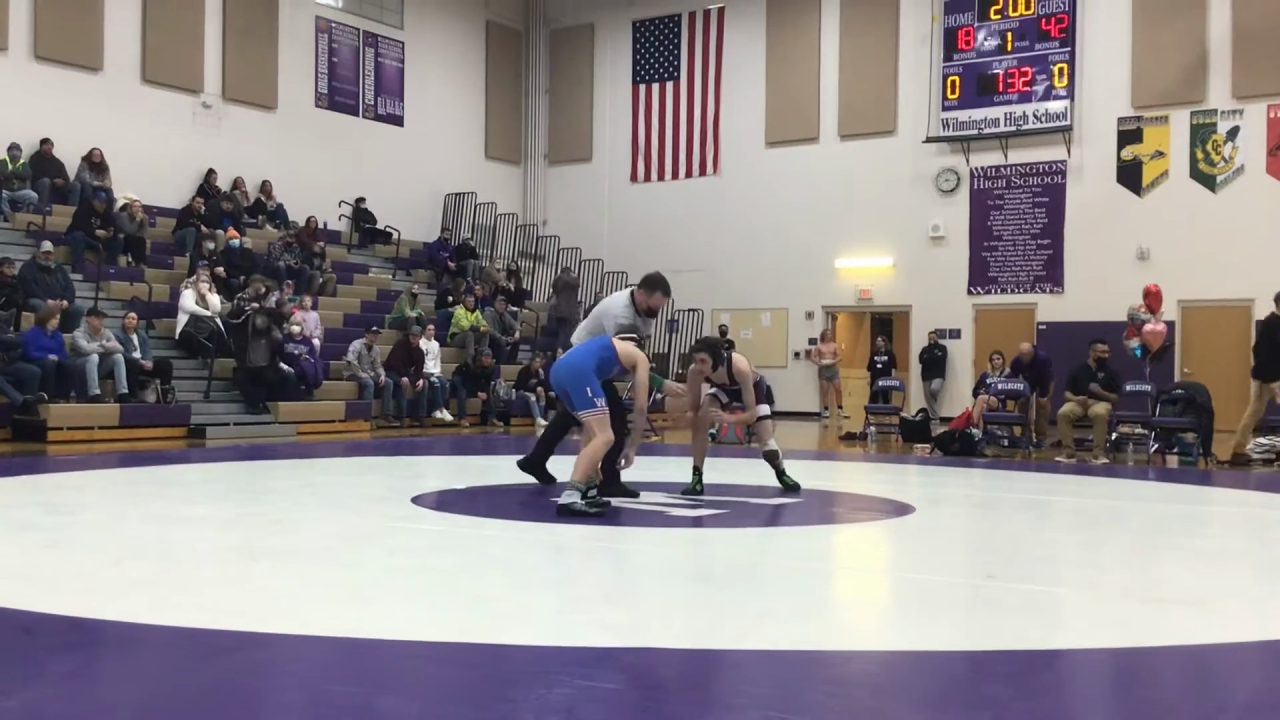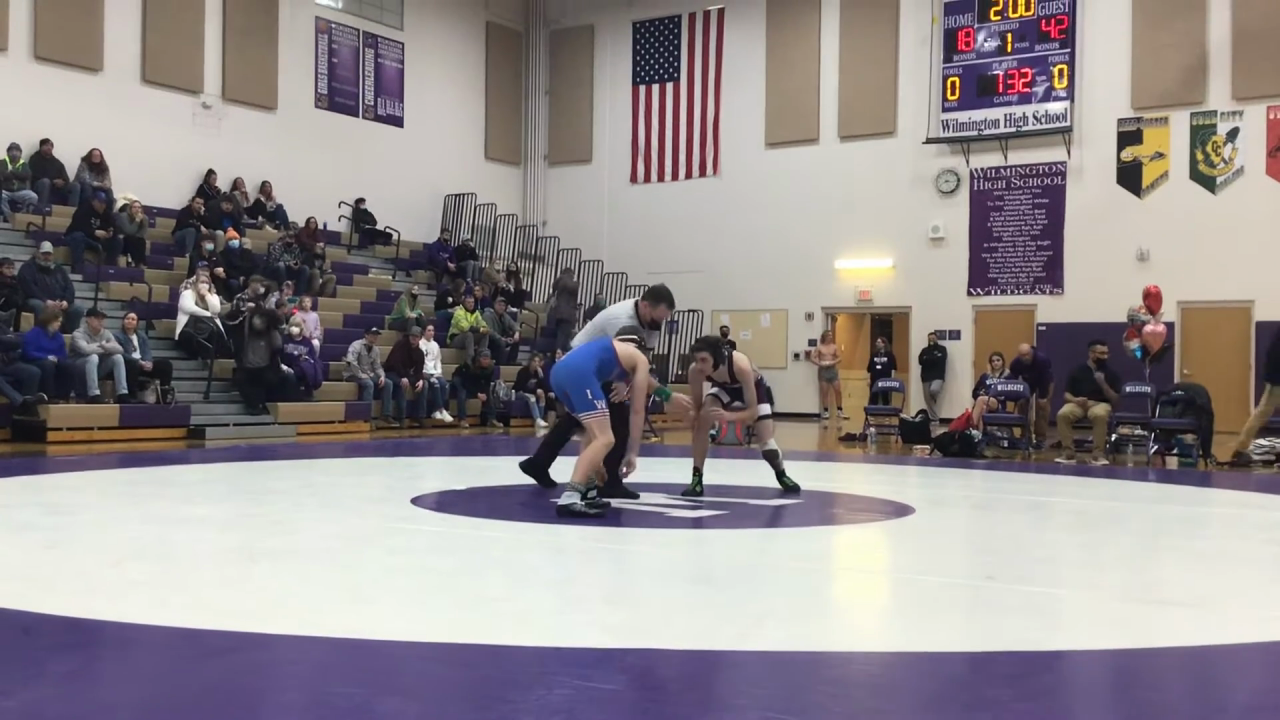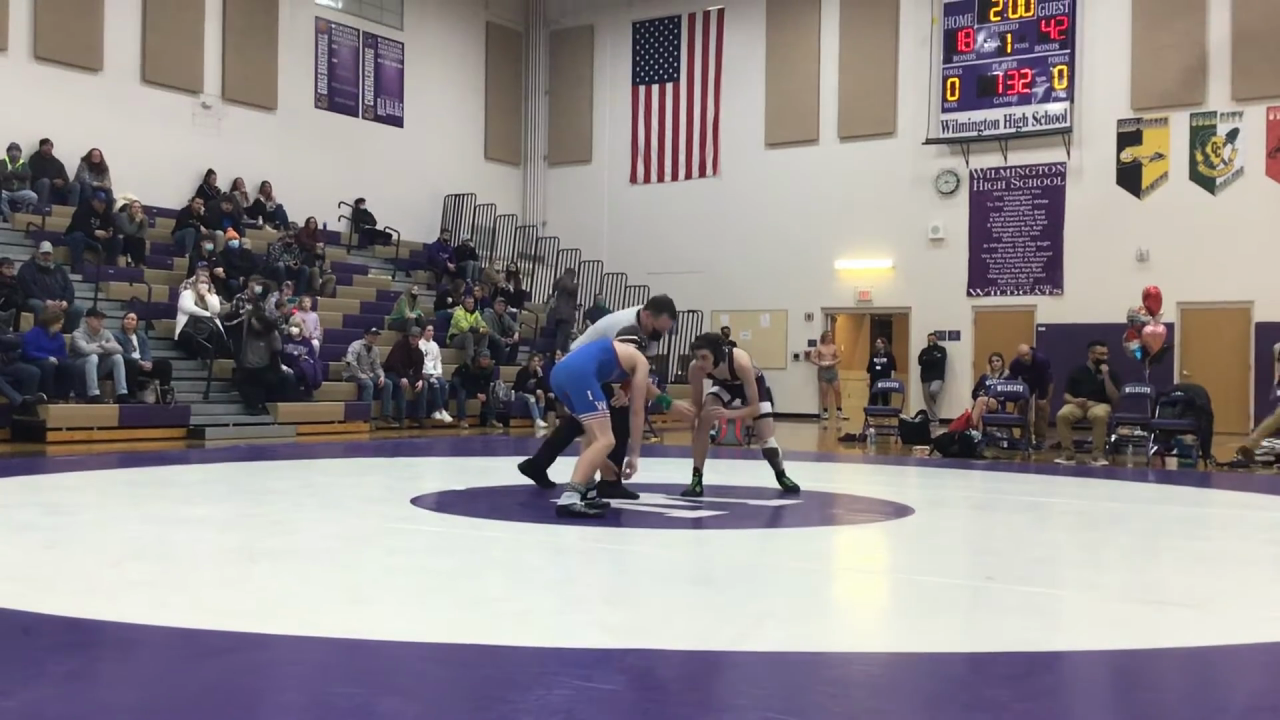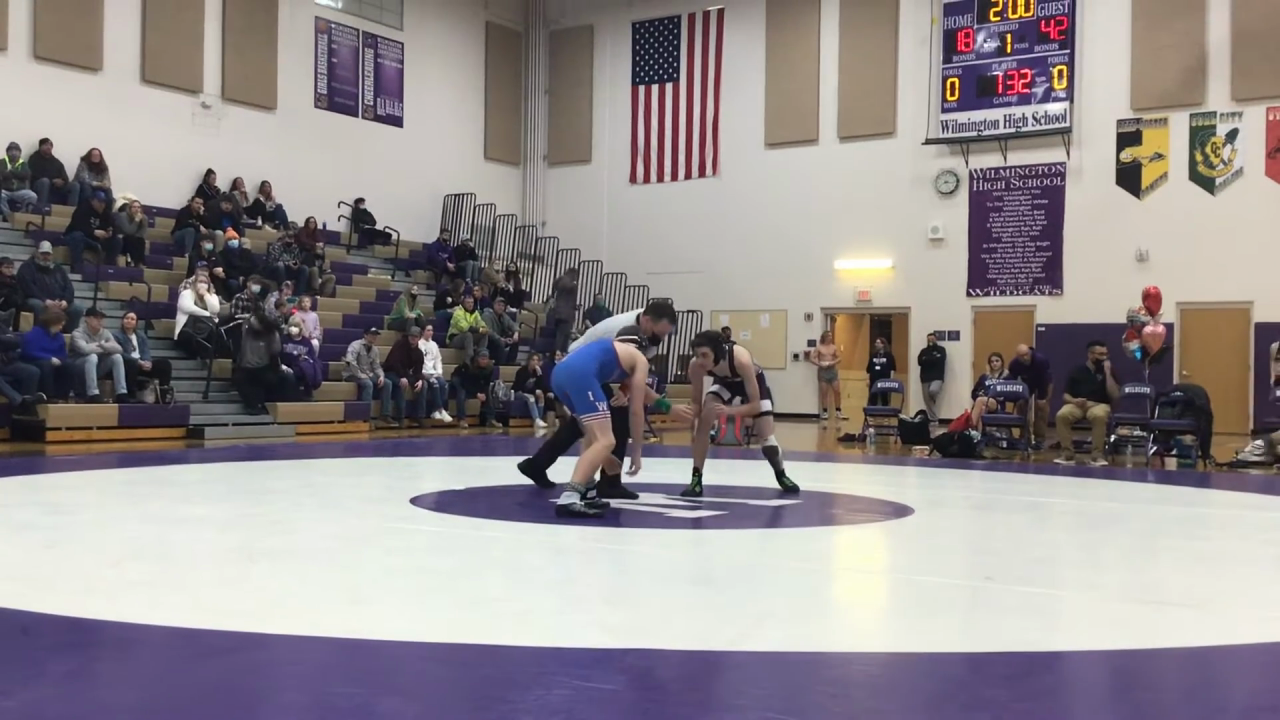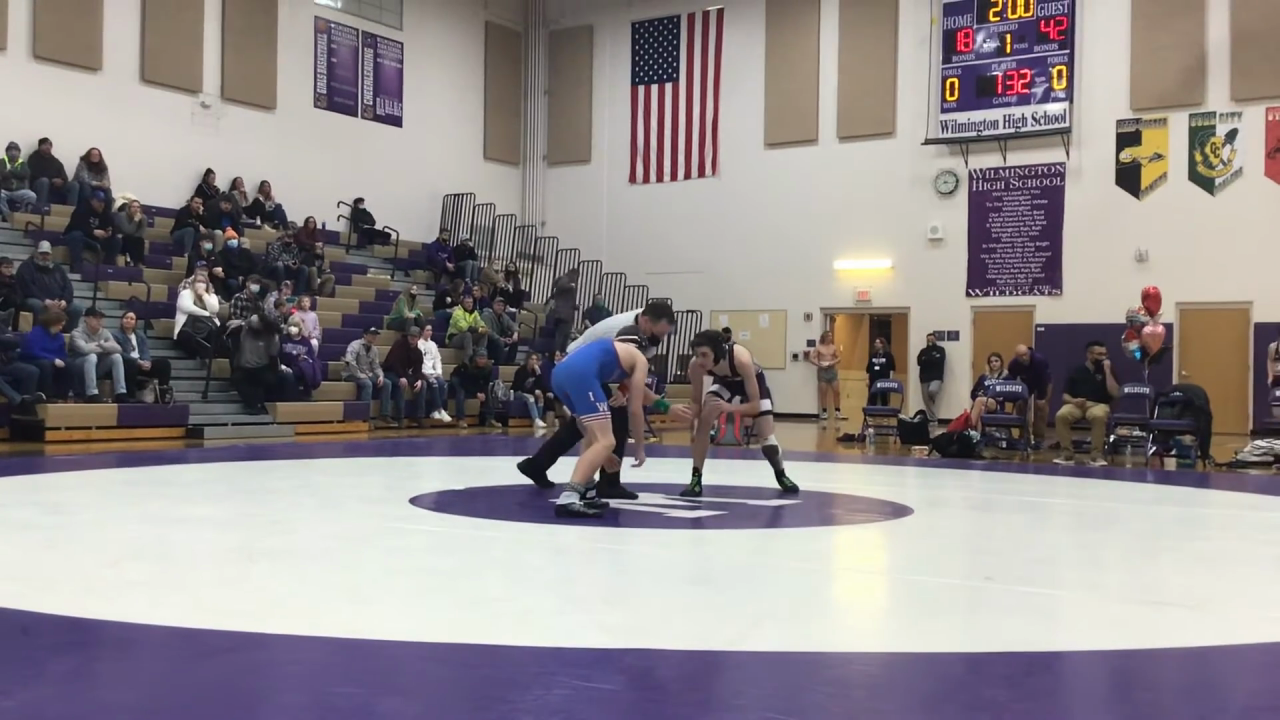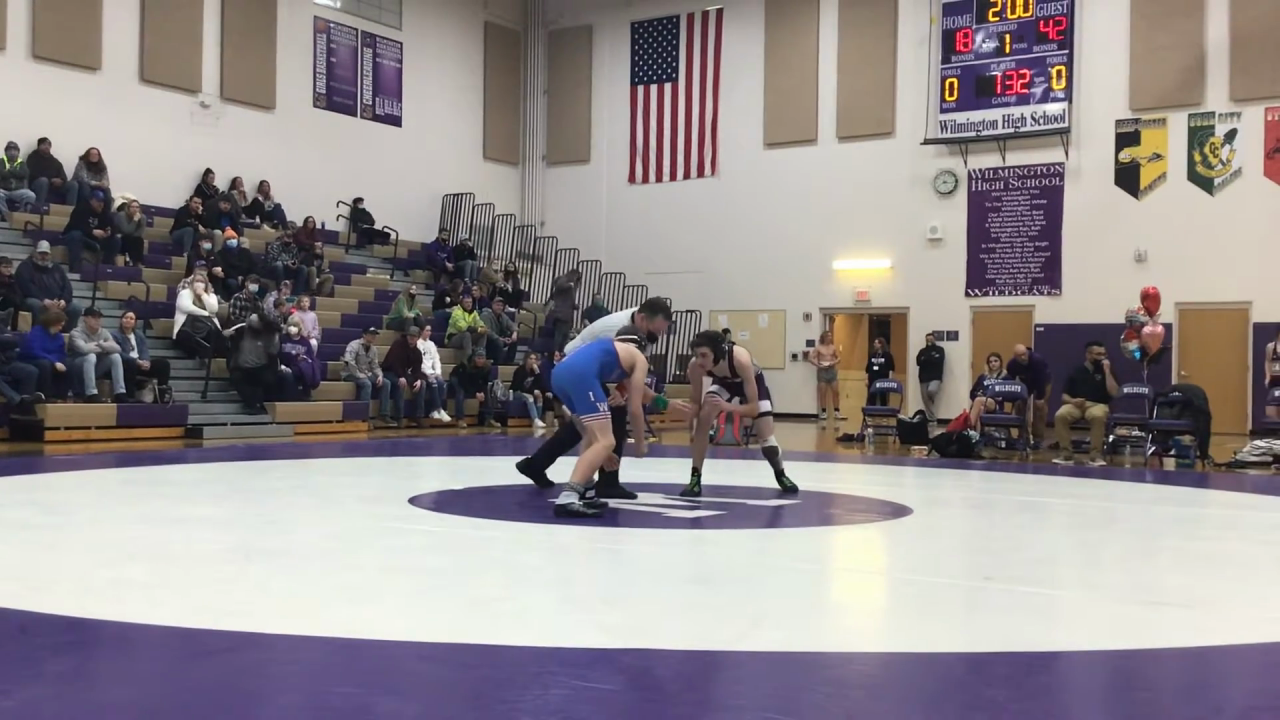
dt=0.1s
person 1, frame 1
left shoulder: (643, 306)
right shoulder: (620, 312)
right wrist: (661, 384)
left knee: (572, 413)
right knee: (614, 416)
left ankle: (535, 461)
right ankle: (608, 481)
person 1, frame 2
left shoulder: (647, 317)
right shoulder: (623, 321)
left wrist: (625, 384)
right wrist: (668, 396)
left knee: (573, 418)
right knee: (618, 416)
left ankle: (537, 464)
right ankle: (610, 482)
person 1, frame 3
left shoulder: (649, 325)
right shoulder: (624, 329)
left wrist: (626, 390)
right wrist: (669, 404)
left knee: (577, 421)
right knee: (619, 418)
left ankle: (536, 465)
right ankle: (610, 484)
person 1, frame 4
left shoulder: (646, 326)
right shoulder: (622, 333)
right wrist: (667, 407)
left knee: (581, 423)
right knee: (618, 418)
left ankle: (536, 465)
right ankle: (609, 484)
person 1, frame 5
left shoulder: (645, 328)
right shoulder: (621, 333)
right wrist: (666, 407)
right knee: (617, 419)
left ankle: (535, 465)
right ankle: (609, 484)
person 1, frame 6
left shoulder: (640, 326)
right shoulder: (618, 332)
left wrist: (621, 391)
right knee: (614, 418)
left ankle: (534, 464)
right ankle: (608, 484)
person 2, frame 1
right shoulder: (639, 357)
left elbow: (587, 415)
right elbow: (640, 406)
right wrist: (631, 448)
left hip: (559, 370)
right hip: (579, 371)
left knee: (594, 433)
right knee: (604, 437)
left ankle: (587, 492)
right ankle: (570, 497)
person 2, frame 2
left shoulder: (604, 348)
right shoulder: (639, 358)
right elbow: (637, 410)
left wrist: (594, 459)
right wrist: (631, 453)
left hip: (559, 372)
right hip: (579, 373)
left knee: (595, 433)
right knee: (605, 439)
left ankle: (587, 492)
right ankle: (569, 498)
person 2, frame 3
left shoulder: (605, 349)
right shoulder: (639, 359)
right elbow: (637, 411)
left wrist: (599, 458)
right wrist: (633, 455)
left hip: (559, 373)
right hip: (579, 374)
left knee: (595, 435)
right knee: (605, 440)
left ankle: (587, 493)
right ankle: (569, 499)
person 2, frame 4
left shoulder: (605, 349)
right shoulder: (639, 358)
right elbow: (636, 409)
left wrist: (603, 455)
right wrist: (636, 453)
left hip: (560, 374)
right hip: (580, 375)
left knee: (595, 434)
right knee: (606, 441)
left ankle: (586, 494)
right ankle: (569, 498)
person 2, frame 5
right shoulder: (639, 358)
right elbow: (634, 409)
left wrist: (602, 455)
right wrist: (639, 449)
left hip: (560, 374)
right hip: (580, 375)
left knee: (595, 434)
right knee: (606, 442)
left ankle: (586, 494)
right ankle: (568, 498)
person 2, frame 6
left shoulder: (604, 348)
right shoulder: (639, 358)
right elbow: (634, 407)
left wrist: (600, 452)
right wrist: (640, 443)
left hip: (560, 373)
right hip: (580, 375)
left knee: (595, 434)
right knee: (606, 442)
left ankle: (585, 493)
right ankle: (567, 498)
person 3, frame 1
left shoulder: (740, 367)
right shoulder: (694, 372)
left elbow: (752, 415)
right elbow: (693, 409)
left wrist: (728, 418)
right wrist: (687, 416)
left hip: (752, 388)
right hip: (723, 388)
left knee: (768, 446)
right knee: (701, 421)
left ankle: (782, 474)
right ankle: (697, 478)
person 3, frame 2
left shoulder: (741, 366)
right shoulder: (695, 371)
left elbow: (753, 412)
right elbow: (697, 406)
left wrist: (728, 416)
left hip: (753, 386)
right hip: (723, 386)
left knee: (768, 445)
right knee: (703, 421)
left ankle: (782, 475)
right ankle: (697, 479)
person 3, frame 3
left shoulder: (741, 362)
right shoulder: (695, 368)
left elbow: (754, 409)
right elbow: (697, 403)
left wrist: (729, 414)
right wrist: (690, 412)
left hip: (753, 383)
right hip: (725, 385)
left knee: (768, 443)
right knee: (703, 420)
left ankle: (781, 476)
right ankle: (696, 479)
person 3, frame 4
left shoulder: (741, 360)
right shoulder: (695, 366)
left elbow: (755, 405)
right elbow: (697, 402)
left wrist: (729, 410)
right wrist: (691, 411)
left hip: (753, 381)
right hip: (725, 382)
left knee: (768, 441)
right knee: (703, 421)
left ankle: (781, 475)
right ankle: (696, 479)
person 3, frame 5
left shoulder: (741, 359)
right shoulder: (695, 365)
left elbow: (756, 405)
right elbow: (697, 401)
left wrist: (729, 407)
right wrist: (692, 410)
left hip: (753, 381)
right hip: (724, 382)
left knee: (768, 441)
right knee: (703, 421)
left ankle: (781, 476)
right ankle: (696, 479)
person 3, frame 6
left shoulder: (741, 360)
right shoulder: (695, 365)
left elbow: (754, 408)
right elbow: (696, 401)
left wrist: (728, 407)
right wrist: (692, 410)
left hip: (752, 382)
right hip: (724, 383)
left knee: (768, 442)
right knee: (703, 420)
left ankle: (781, 476)
right ankle: (695, 479)
